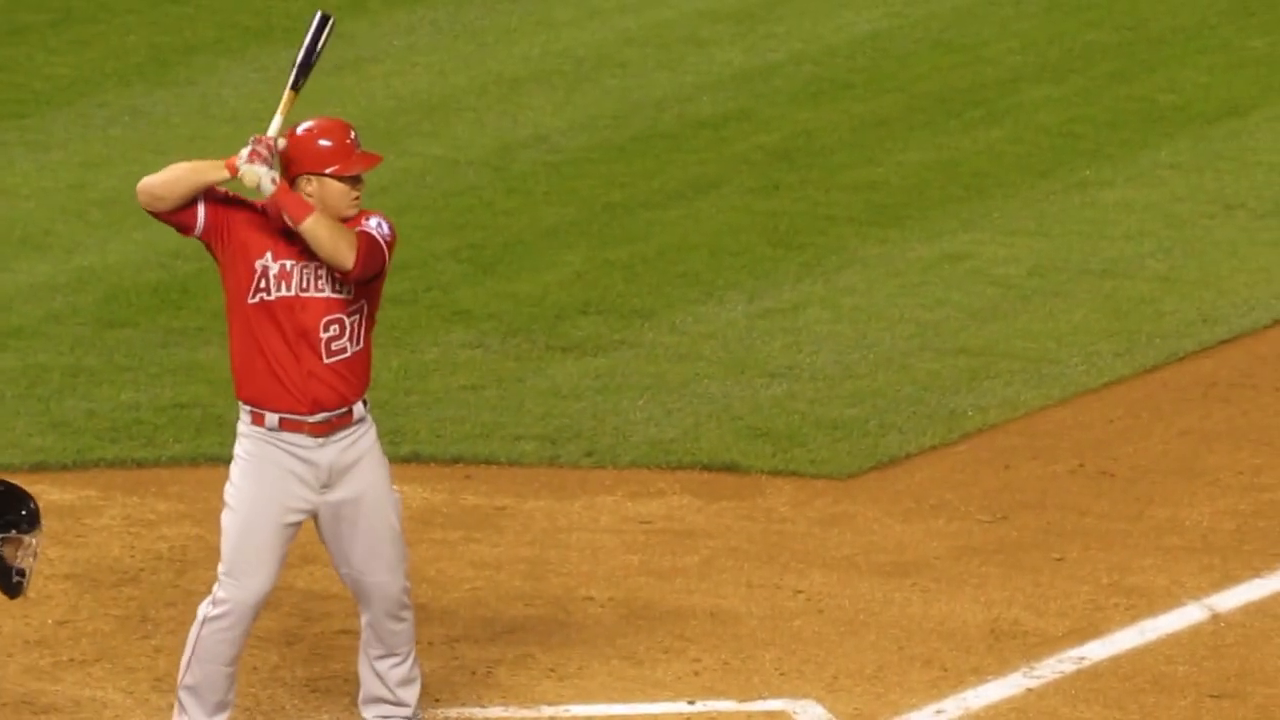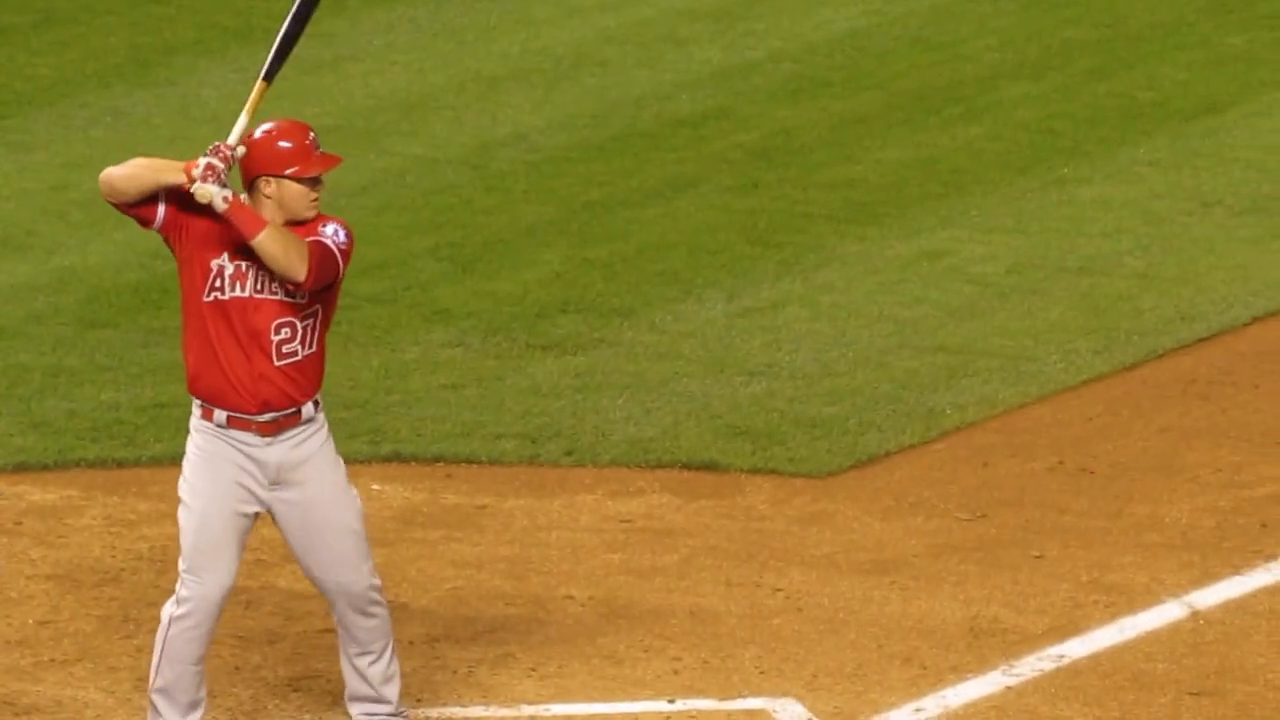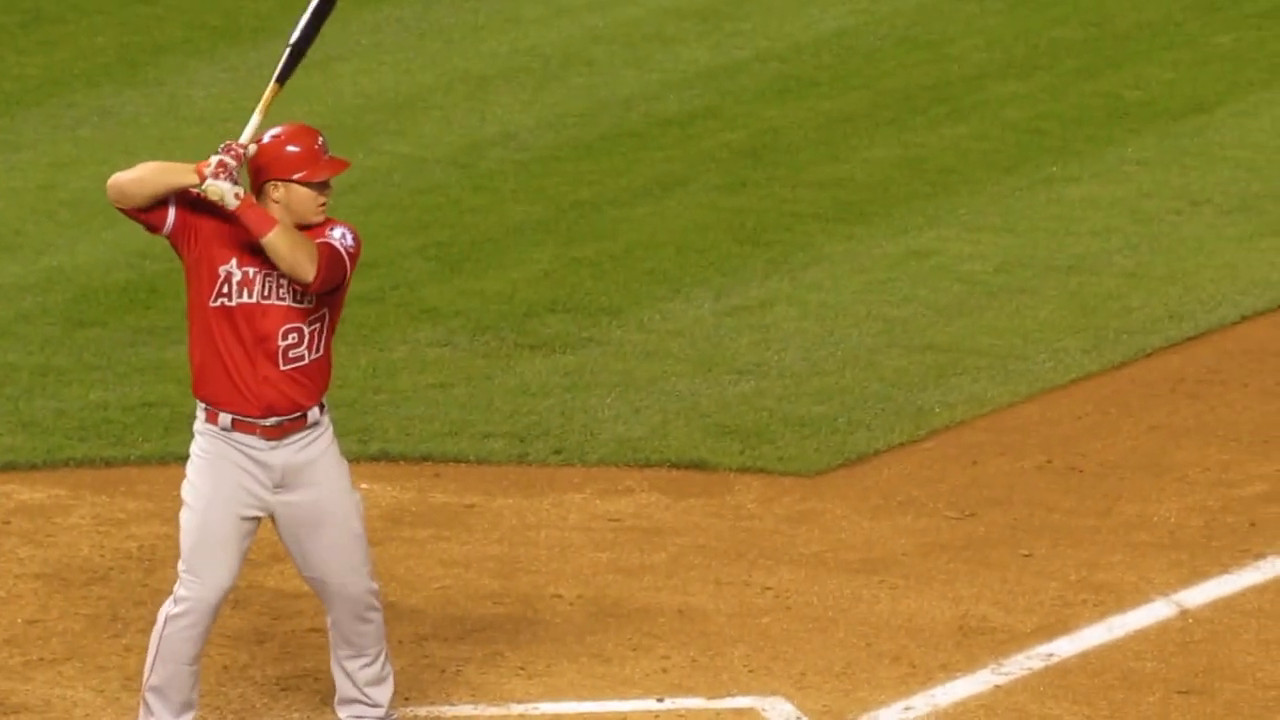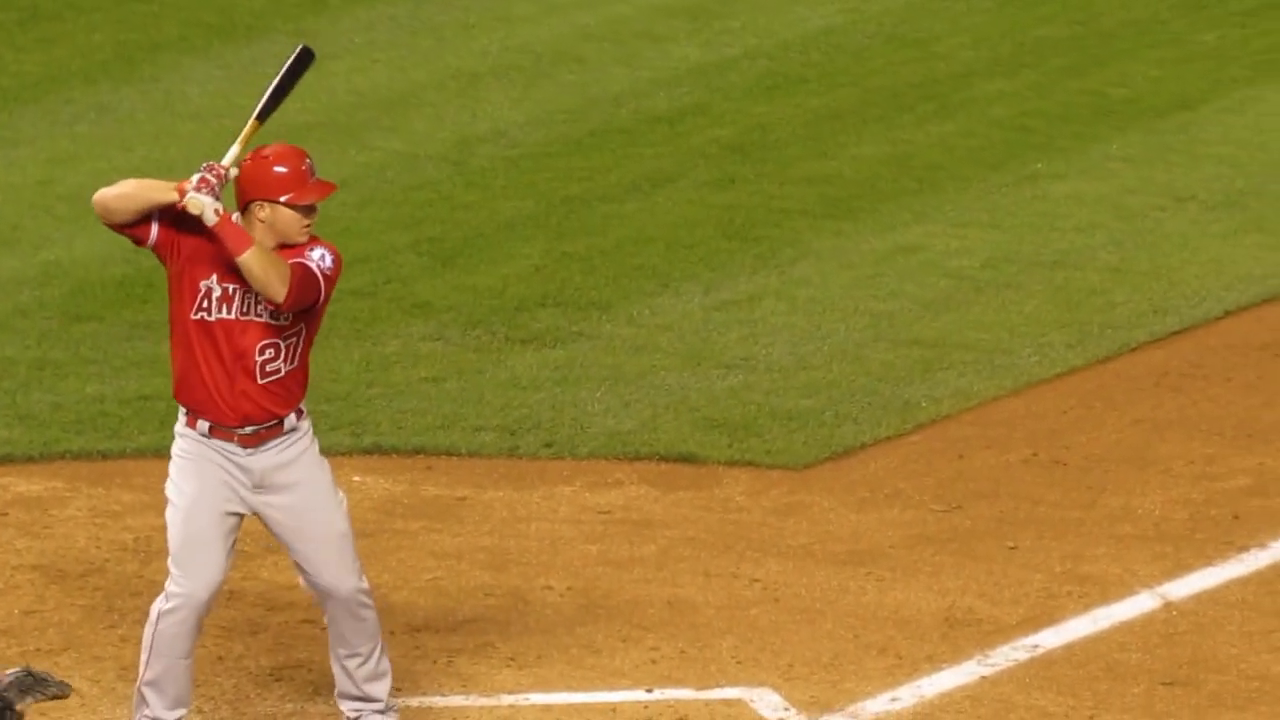
dt=0.7s
person 1, frame 1
left shoulder: (373, 230)
right shoulder: (238, 224)
left elbow: (348, 257)
right elbow: (150, 194)
left wrist: (276, 187)
right wrist: (236, 167)
left hip: (352, 443)
right hip: (269, 446)
left knee: (385, 591)
right knee: (237, 596)
person 1, frame 2
left shoulder: (330, 235)
right shoulder: (195, 221)
left elbow: (300, 268)
right elbow: (112, 183)
left wrist: (228, 202)
right wrist: (190, 172)
left hip: (303, 440)
right hip: (221, 443)
left knee: (356, 585)
right knee: (199, 593)
person 1, frame 3
left shoulder: (338, 240)
right shoulder: (204, 225)
left elbow: (306, 268)
right elbow: (120, 189)
left wrist: (238, 201)
right wrist: (203, 173)
left hip: (308, 444)
right hip: (225, 446)
left knee: (353, 590)
right knee: (197, 595)
person 1, frame 4
left shoulder: (318, 259)
right shoulder: (189, 237)
left elbow: (281, 288)
right elbow: (106, 203)
left wrist: (217, 219)
right wrist: (183, 192)
left hip: (286, 447)
right hip: (207, 451)
left knee: (344, 585)
right knee: (188, 591)
